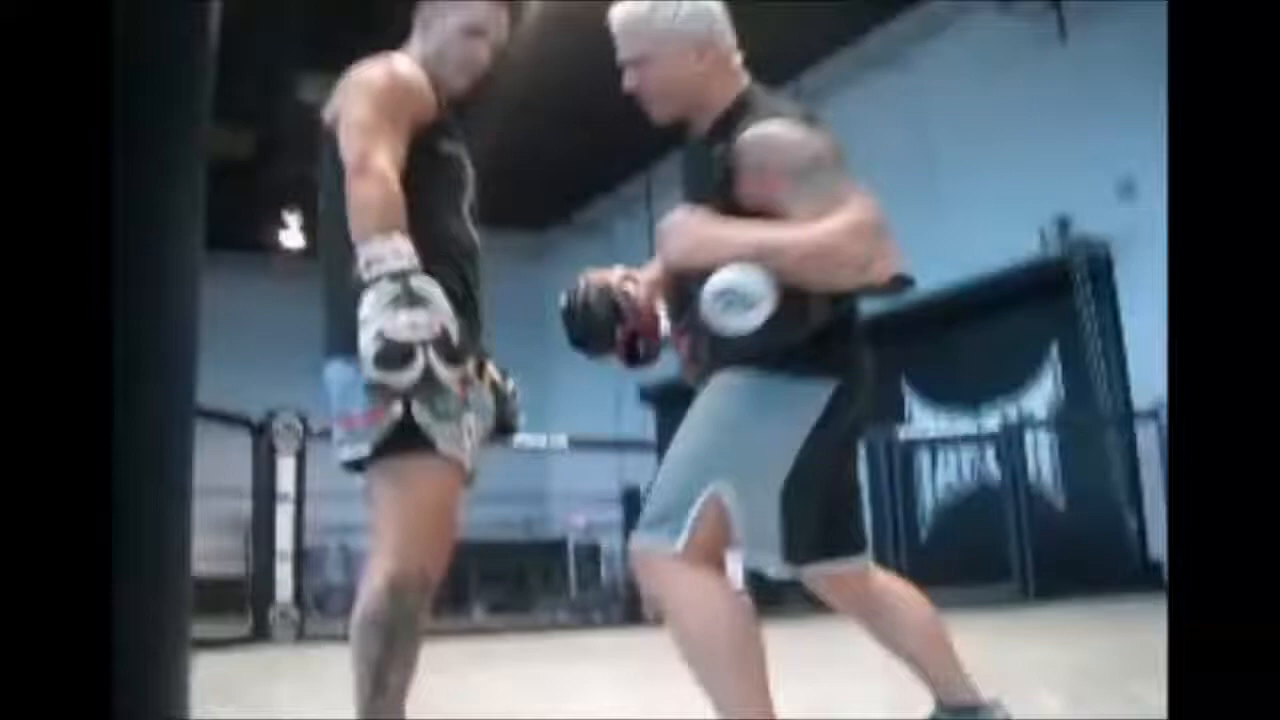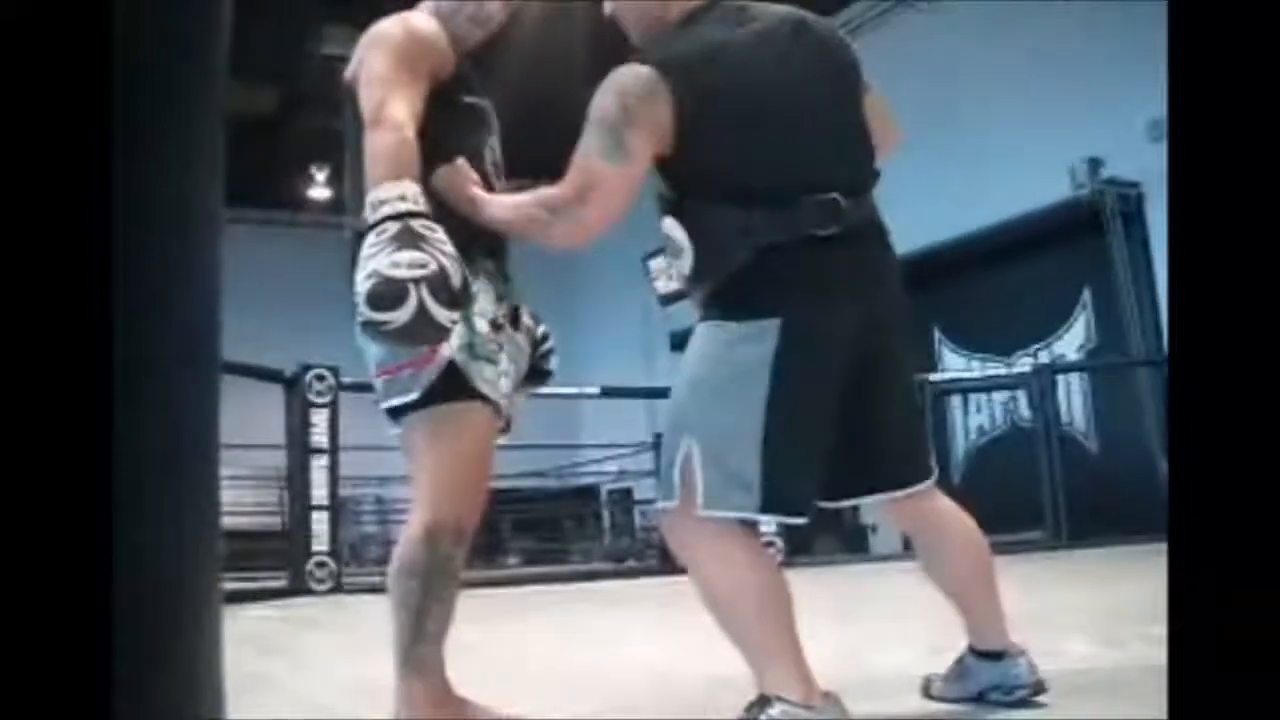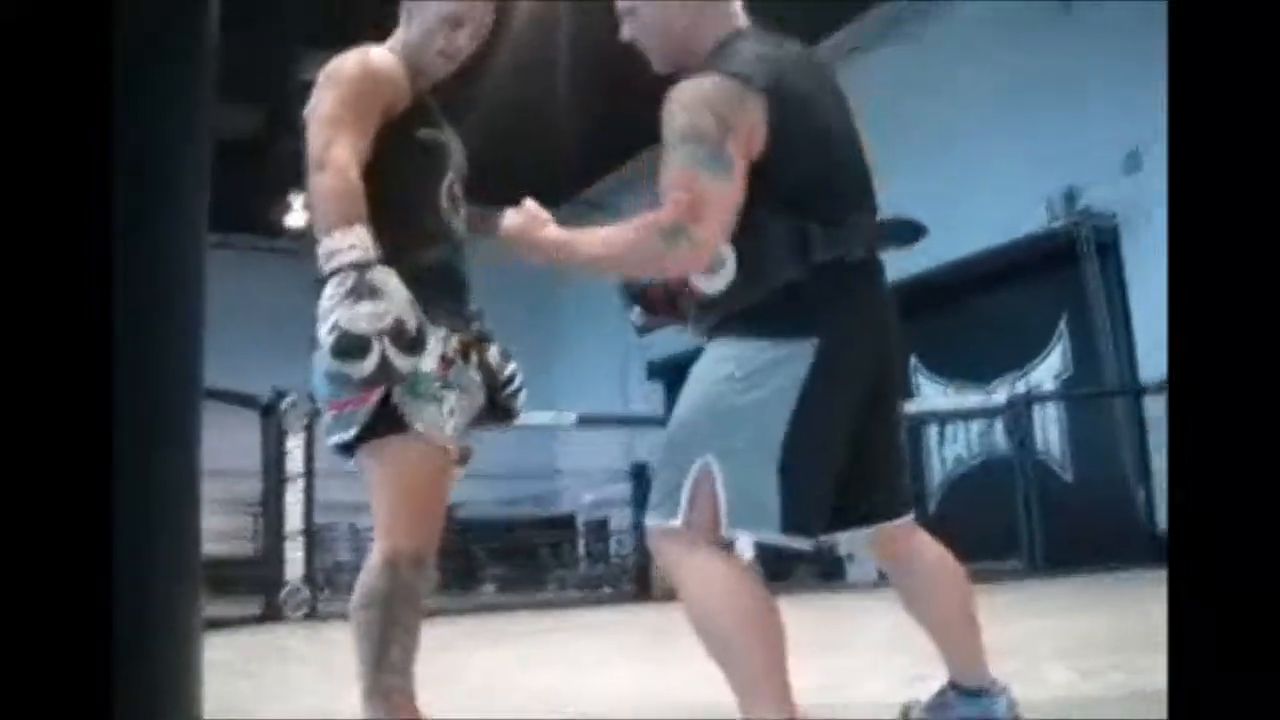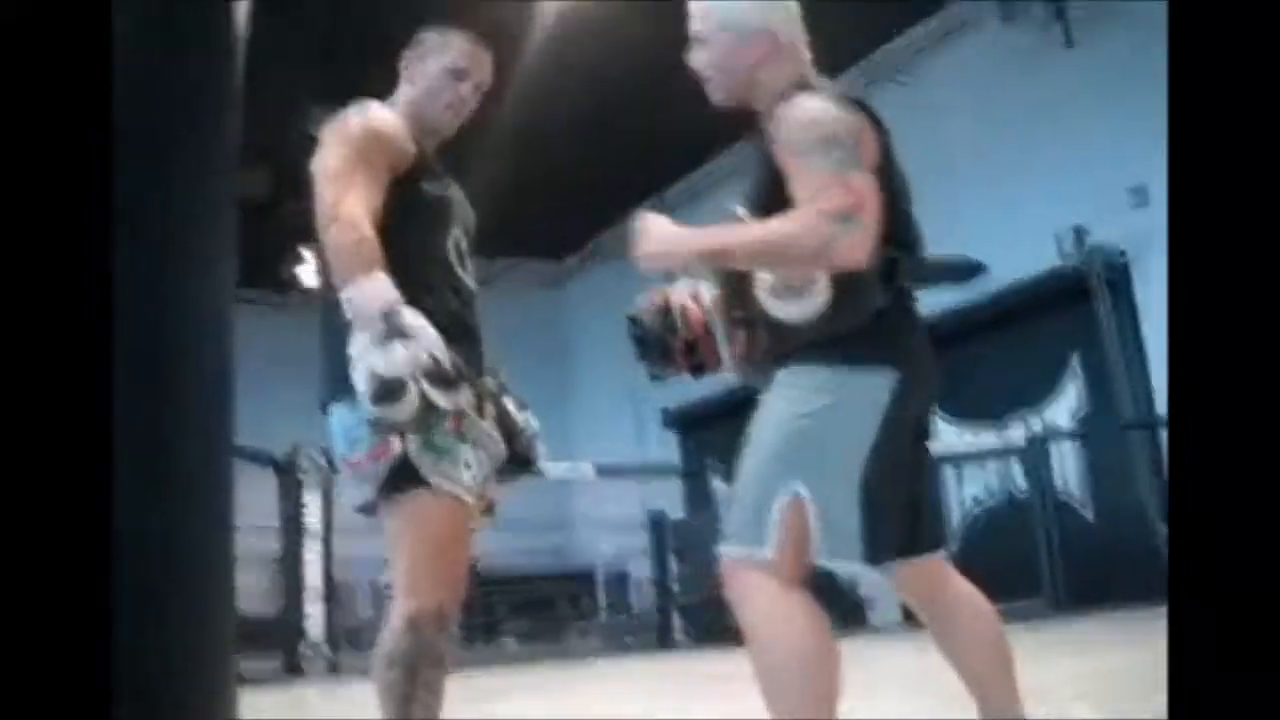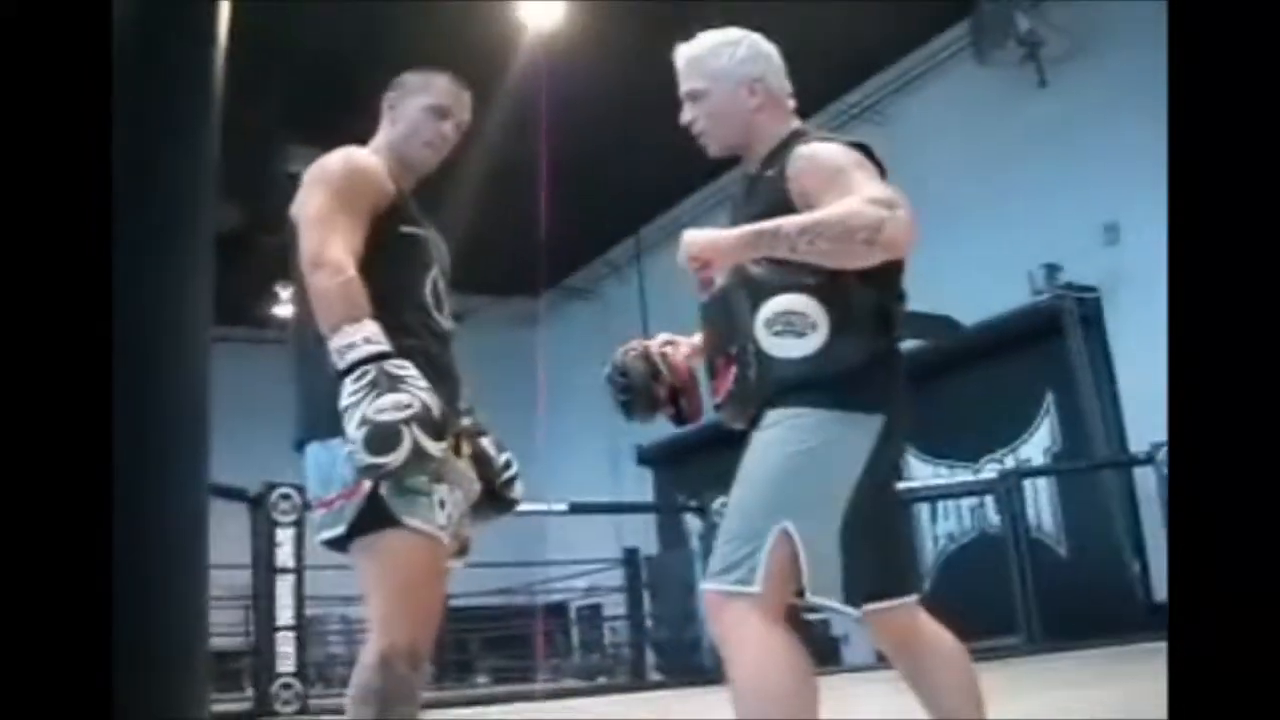
dt=0.4s
person 1, frame 1
left shoulder: (770, 140)
right shoulder: (715, 142)
left elbow: (871, 250)
left wrist: (724, 242)
right wrist: (654, 280)
left hip: (785, 378)
right hip: (791, 378)
left knee: (669, 554)
right knee: (840, 572)
person 1, frame 2
left shoulder: (645, 86)
left elbow: (572, 219)
right elbow: (879, 141)
left wrist: (476, 198)
left hip: (768, 306)
right hip: (867, 283)
left knee: (696, 518)
right knee: (908, 490)
right ankle: (997, 659)
person 1, frame 3
left shoulder: (708, 94)
right shoulder: (798, 69)
left elbow: (685, 239)
left wrist: (552, 242)
left hip: (783, 333)
right hip: (853, 320)
left knee: (685, 535)
right knee: (886, 525)
person 1, frame 4
left shoulder: (811, 118)
right shoulder: (802, 125)
left elbow: (838, 235)
left wrist: (689, 248)
right wrist: (721, 300)
left hip: (846, 369)
right hip: (848, 366)
left knee: (758, 571)
right knee: (919, 570)
person 1, frame 5
left shoulder: (815, 162)
right shoulder: (765, 181)
left elbow: (889, 227)
left wrist: (738, 242)
right wrist: (702, 348)
left hip: (832, 406)
right hip: (819, 409)
left knee: (738, 603)
right knee: (893, 613)
person 2, frame 1
left shoulder: (438, 121)
right shoulder: (388, 82)
right elbow: (370, 176)
left wrist: (476, 364)
right wrist: (394, 286)
left hip: (438, 348)
right hip: (396, 339)
left knee: (419, 560)
right knee: (410, 558)
person 2, frame 2
left shoulder: (458, 75)
right elbow: (388, 126)
left wrist: (504, 308)
right wrist: (400, 224)
left hip: (466, 291)
right hip: (424, 288)
left knee: (453, 504)
right knee: (449, 501)
person 2, frame 3
left shoulder: (430, 118)
right shoulder: (367, 73)
right elbow: (331, 167)
left wrist: (473, 336)
right wrist: (353, 276)
left hip: (430, 336)
right hip: (382, 331)
left knee: (416, 540)
right knee: (407, 537)
person 2, frame 4
left shoulder: (438, 181)
right shoulder: (370, 132)
right elbow: (345, 222)
left wrist: (487, 392)
right wrist: (384, 323)
left hip: (443, 390)
right hip: (392, 384)
left knee: (436, 594)
right knee: (429, 594)
person 2, frame 5
left shoulder: (414, 221)
right shoulder: (349, 172)
right elbow: (328, 268)
left wrist: (466, 432)
right wrist: (372, 370)
left hip: (421, 431)
right hip: (372, 425)
left knee: (411, 636)
right knee: (402, 635)
